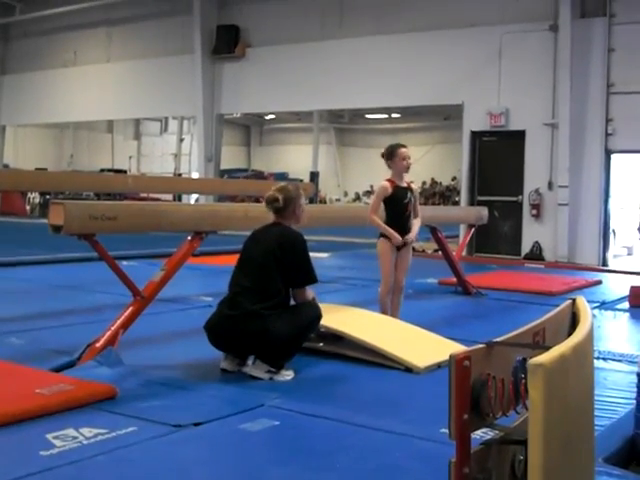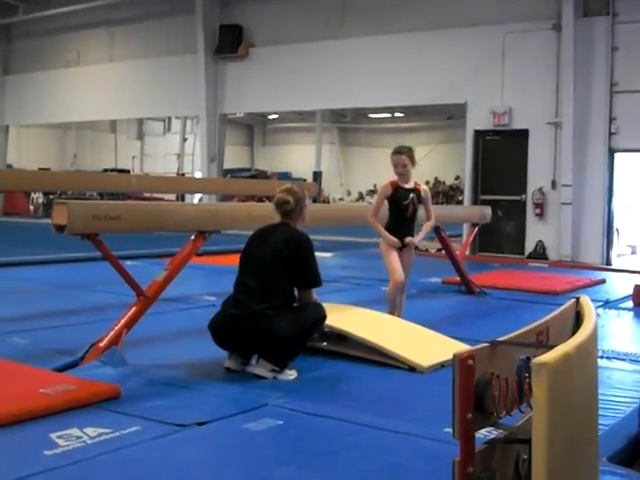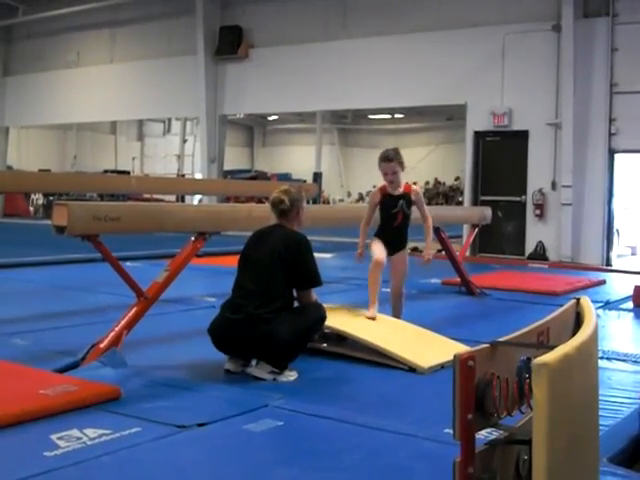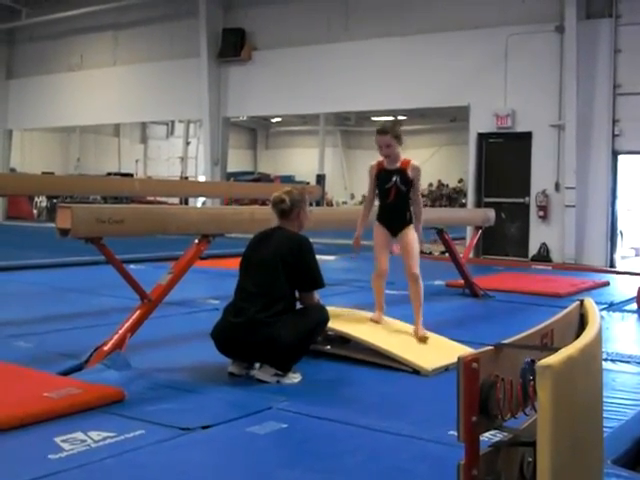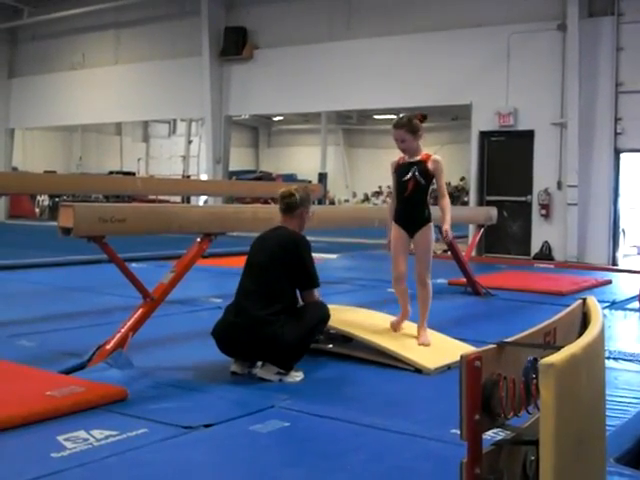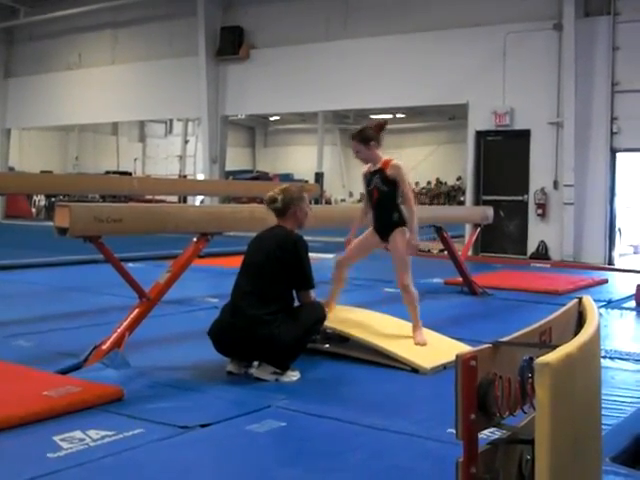
dt=0.5s
person 1, frame 1
left shoulder: (412, 188)
right shoulder: (386, 186)
left elbow: (416, 216)
right elbow: (372, 215)
left wrist: (413, 233)
right wrist: (391, 233)
left hip: (405, 241)
right hip: (388, 240)
left knee: (399, 285)
right knee: (387, 285)
person 1, frame 2
left shoulder: (422, 190)
right shoulder: (388, 188)
left elbow: (430, 219)
right elbow: (372, 216)
left wrist: (418, 238)
right wrist: (386, 236)
left hip: (408, 242)
right hip: (390, 240)
left knee: (403, 285)
right knee: (398, 280)
person 1, frame 3
left shoulder: (413, 192)
right shoulder: (377, 194)
left elbow: (427, 219)
right elbow: (366, 221)
left wrist: (428, 247)
right wrist: (361, 245)
left hip: (400, 245)
right hip: (380, 240)
left knee: (398, 289)
right knee: (378, 260)
right ankle: (373, 305)
person 1, frame 4
left shoulder: (412, 168)
right shoulder: (375, 169)
left elbow: (417, 200)
right elbow: (369, 201)
left wrist: (419, 229)
right wrist: (359, 230)
left hip: (406, 224)
right hip: (383, 224)
left knee: (414, 273)
right knee: (381, 270)
left ankle: (418, 324)
right ankle: (379, 309)
person 1, frame 5
left shoulder: (433, 162)
right shoulder: (396, 165)
left elbow: (443, 196)
left wrist: (446, 224)
right wrist: (390, 229)
left hip: (422, 223)
right hip: (400, 223)
left knee: (423, 277)
right knee: (398, 275)
left ankle: (422, 326)
right ankle: (404, 310)
person 1, frame 6
left shoulder: (394, 167)
right shoulder: (367, 173)
left elbow: (409, 201)
left wrist: (413, 234)
right wrist: (352, 233)
left hip: (396, 227)
right hip: (377, 229)
left knee: (404, 281)
right knee: (341, 262)
left ankle: (417, 327)
right ankle: (329, 303)
person 2, frame 1
left shoulder: (257, 235)
right shoulder: (293, 239)
right elbow: (299, 296)
right wrist: (310, 296)
right hip: (257, 331)
right knee: (311, 312)
left ankle: (235, 357)
right ankle: (267, 364)
person 2, frame 2
left shoulder: (259, 234)
right shoulder: (299, 240)
right elbow: (306, 298)
right wrist: (313, 301)
right hip: (261, 330)
right knee: (316, 312)
left ankle: (240, 355)
right ankle: (270, 362)
person 2, frame 3
left shoulder: (257, 236)
right shoulder: (297, 241)
right elbow: (305, 299)
left wrist: (289, 296)
right wrist: (312, 300)
right hip: (260, 334)
right knee: (316, 312)
left ankle: (239, 358)
right ankle: (270, 364)
person 2, frame 4
left shoulder: (258, 239)
right shoulder: (299, 243)
right elbow: (308, 300)
right wrist: (315, 301)
right hip: (263, 337)
right knee: (319, 314)
left ankle: (243, 361)
right ankle: (274, 367)
person 2, frame 5
left shoulder: (263, 238)
right shoulder: (297, 241)
right elbow: (309, 298)
left wrist: (292, 300)
right wrist: (316, 301)
right hip: (263, 336)
right knee: (320, 311)
left ankle: (244, 360)
right ankle: (276, 366)
person 2, frame 6
left shoulder: (261, 238)
right shoulder: (294, 241)
right elbow: (305, 299)
right wrist: (315, 302)
right hip: (260, 336)
right knee: (316, 312)
left ankle: (241, 360)
right ankle: (273, 366)
